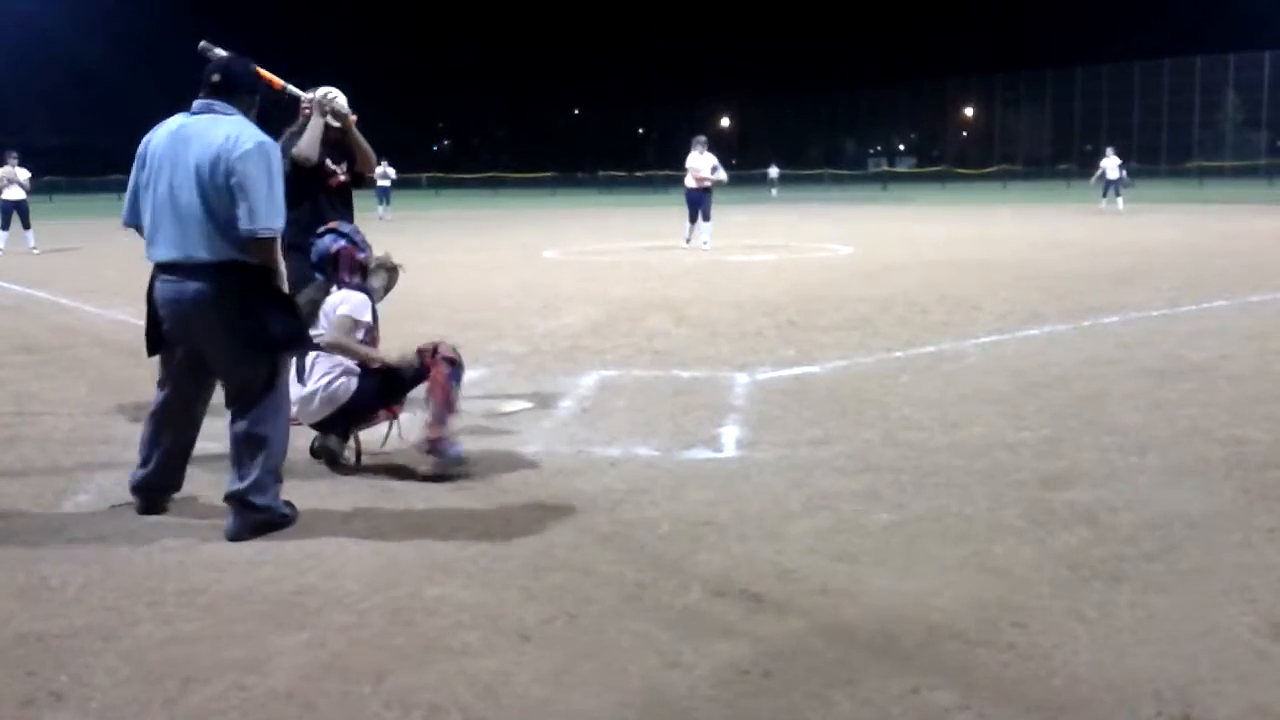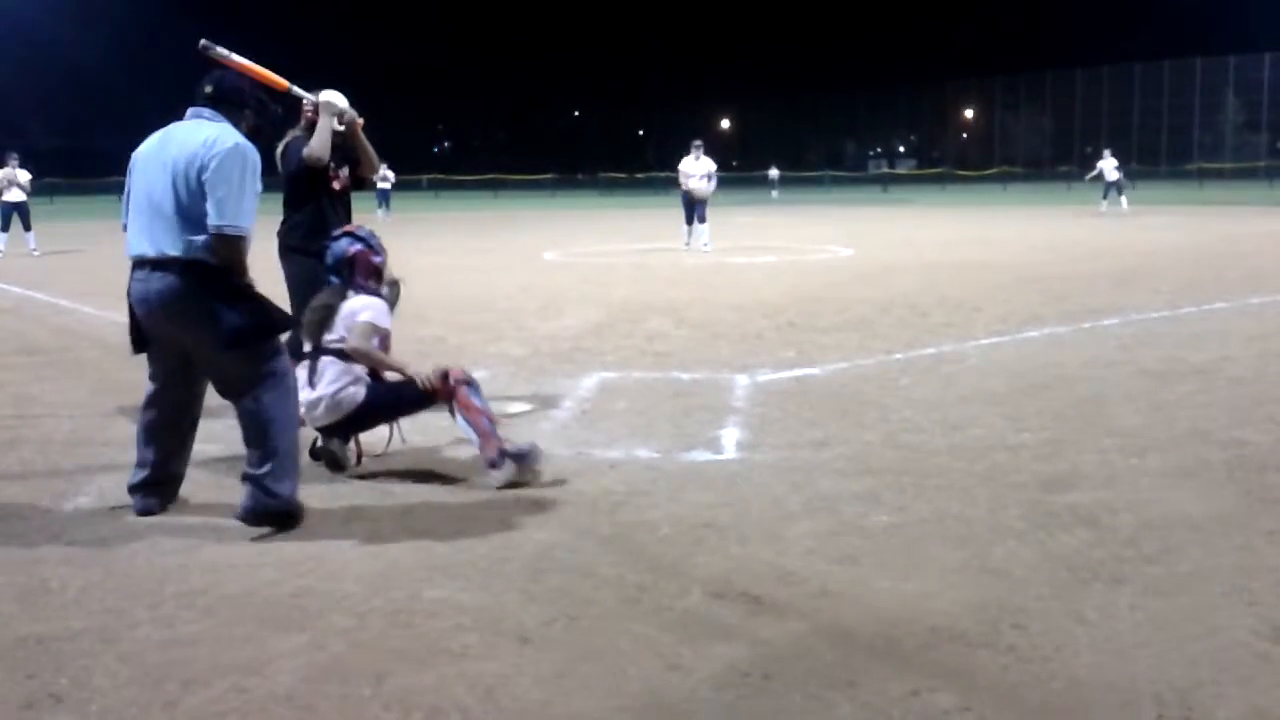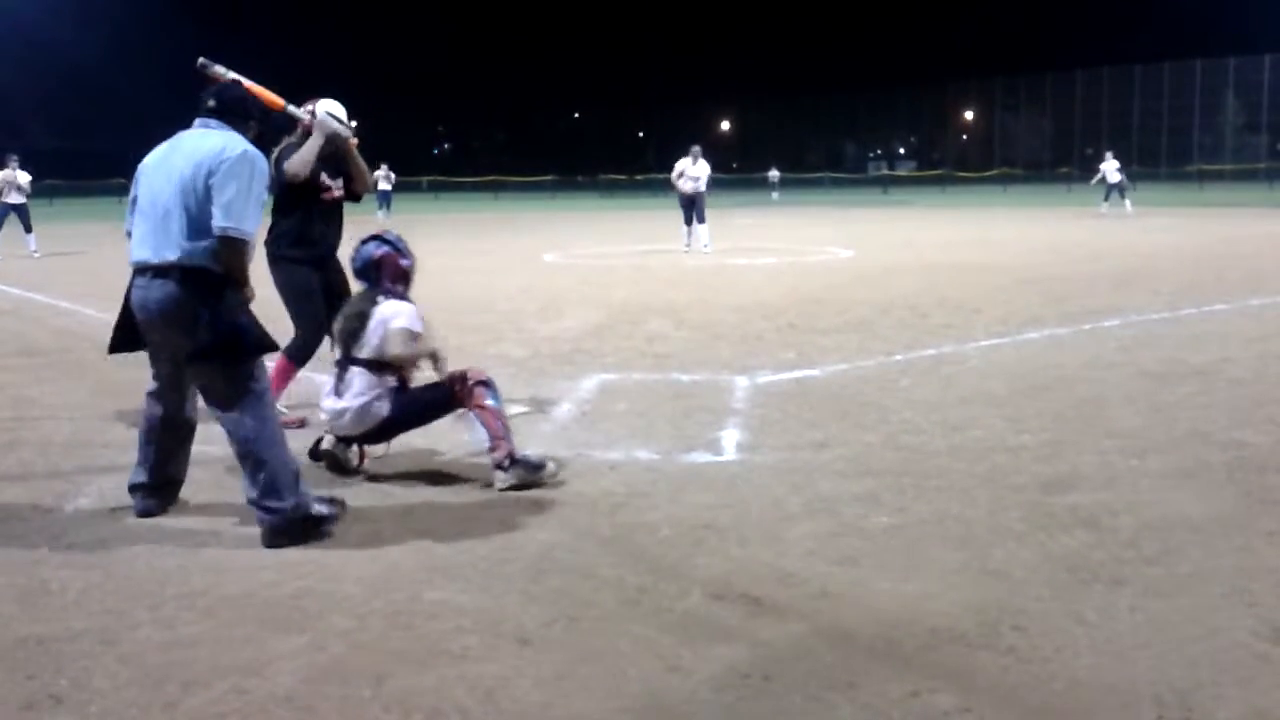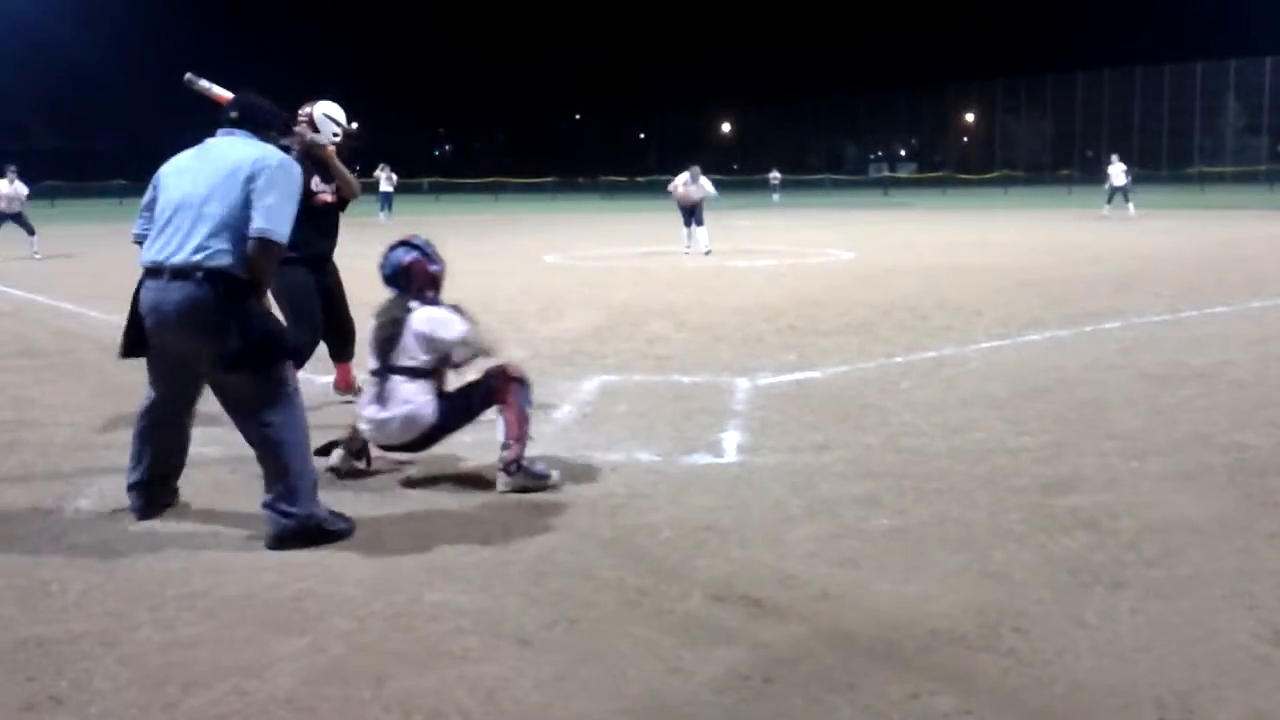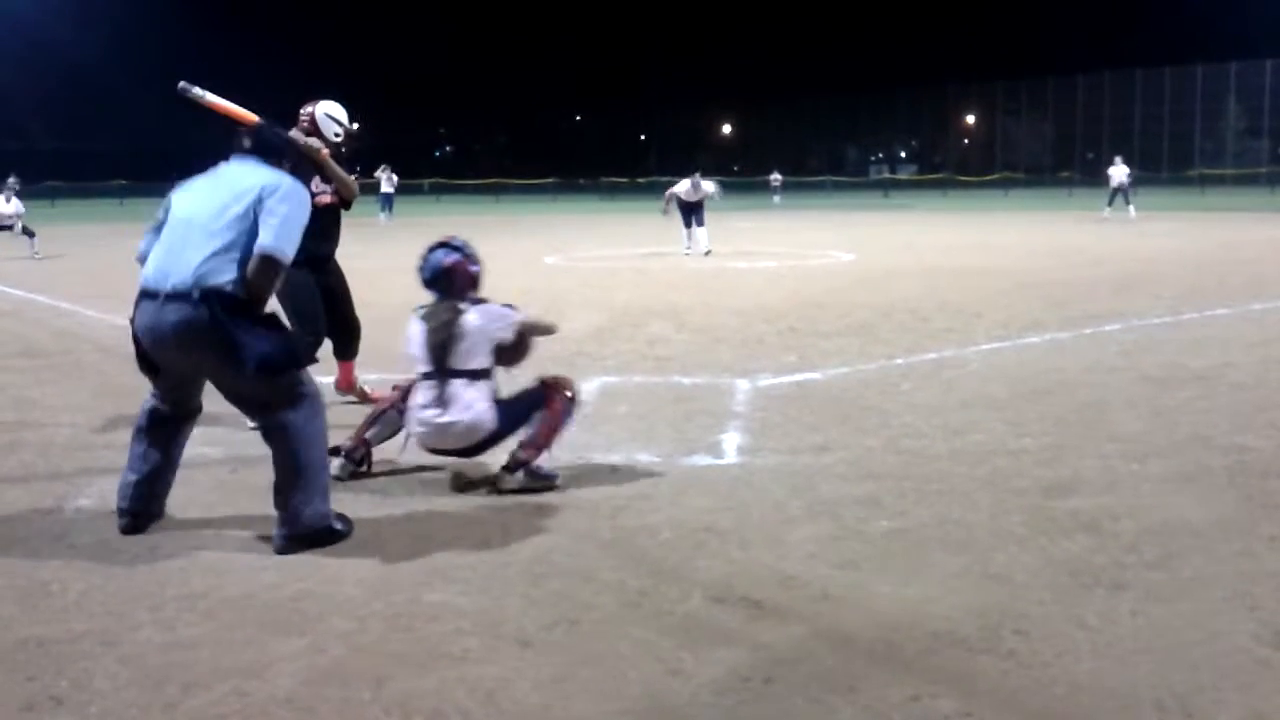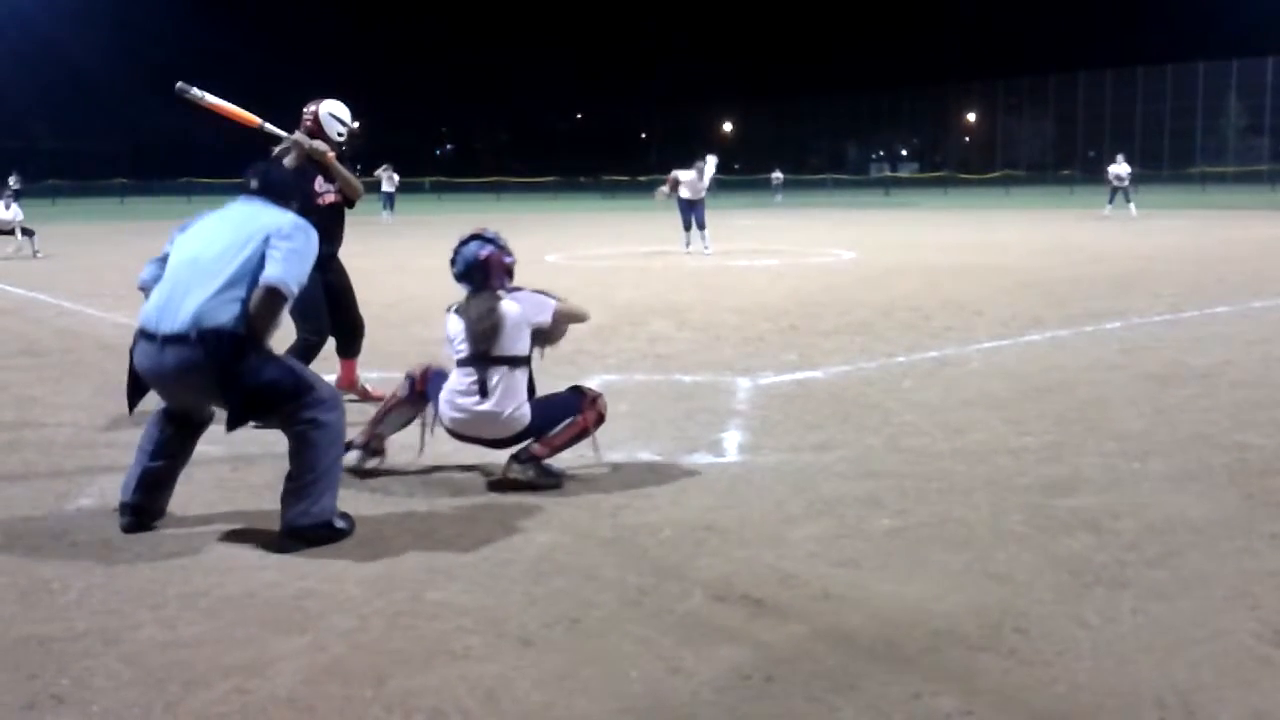
dt=0.2s
person 1, frame 1
left shoulder: (158, 135)
right shoulder: (251, 143)
left elbow: (134, 219)
right elbow: (257, 237)
right wrist: (275, 283)
left hip: (168, 285)
right hip: (226, 288)
left knee: (177, 392)
right knee: (259, 396)
left ankle: (151, 487)
right ankle: (253, 505)
person 1, frame 2
left shoulder: (152, 143)
right shoulder: (232, 146)
left elbow: (131, 220)
right elbow: (226, 235)
right wrist: (239, 282)
left hip: (145, 282)
right hip: (195, 285)
left knee: (168, 390)
right knee: (265, 379)
left ankle: (149, 488)
right ankle: (270, 494)
person 1, frame 3
left shoulder: (158, 153)
right shoulder: (240, 154)
left elbow: (133, 227)
right elbow: (232, 237)
right wrist: (241, 285)
left hip: (145, 289)
right hip: (195, 292)
left knee: (167, 393)
right knee: (244, 398)
left ankle: (151, 490)
right ankle: (284, 511)
person 1, frame 4
left shoulder: (179, 160)
right shoulder: (276, 162)
left elbow: (142, 232)
right elbow: (265, 241)
right wrist: (254, 294)
left hip: (154, 293)
right hip: (210, 296)
left knee: (167, 397)
right knee: (271, 402)
left ankle: (149, 494)
right ankle: (298, 518)
person 1, frame 5
left shoulder: (192, 184)
right shoulder: (285, 186)
left elbow: (147, 250)
right elbow: (269, 259)
right wrist: (250, 313)
left hip: (149, 314)
right hip: (207, 315)
left knee: (168, 408)
right knee: (295, 405)
left ankle: (137, 507)
right ankle: (306, 521)
person 1, frame 6
left shoulder: (203, 221)
right shoulder: (293, 226)
left elbow: (149, 279)
right elbow: (273, 292)
right wrist: (251, 347)
left hip: (147, 352)
right hip: (206, 350)
left knee: (183, 409)
right knee: (321, 408)
left ankle: (138, 507)
right ankle: (309, 521)
person 2, frame 1
left shoulder: (340, 146)
right shoulder: (294, 141)
left elbow: (369, 166)
right elbow: (306, 157)
left wrist: (347, 125)
right wrist: (317, 114)
right hip: (306, 245)
person 2, frame 2
left shoulder: (340, 149)
right shoulder: (296, 145)
left elbow: (370, 170)
right elbow: (318, 156)
left wrist: (354, 130)
right wrist: (325, 117)
right hip: (302, 248)
person 2, frame 3
left shoulder: (336, 160)
right shoulder: (292, 153)
left elbow: (363, 186)
right elbow: (296, 173)
left wrist: (349, 148)
right wrist: (319, 135)
left hip: (325, 257)
right hip: (292, 258)
right knee: (312, 331)
person 2, frame 4
left shoulder: (328, 162)
right shoulder: (291, 160)
left elbow: (352, 192)
left wrist: (329, 156)
right wrist: (293, 145)
left hip: (321, 260)
right hip: (289, 261)
left knee: (342, 326)
right knee: (307, 334)
left ankle: (345, 382)
person 2, frame 5
left shoulder: (331, 162)
left elbow: (351, 192)
left wrist: (324, 159)
left hip: (323, 260)
right hip: (291, 263)
left knee: (348, 327)
right knee: (310, 336)
left ankle: (347, 382)
person 2, frame 6
left shoulder: (333, 161)
left elbow: (356, 193)
left wrist: (329, 161)
left hip: (327, 259)
left knee: (351, 324)
right knee: (315, 332)
left ankle: (349, 381)
person 3, frame 1
right shoulder: (354, 297)
right elbow: (333, 340)
right wrist: (386, 358)
left hip: (311, 409)
right hip: (338, 396)
left knee: (390, 398)
right knee: (444, 355)
left ankle: (333, 438)
right ankle: (436, 440)
person 3, frame 2
left shoulder: (325, 300)
right shoulder: (371, 303)
right elbow: (356, 346)
right wrist: (404, 368)
left hip: (315, 411)
right hip: (345, 405)
right knee: (453, 380)
left ankle: (335, 439)
right ankle: (498, 459)
person 3, frame 3
left shoulder: (354, 307)
right shoulder: (401, 309)
right elbow: (396, 353)
right wrist: (430, 349)
left hip: (338, 417)
right hip: (373, 419)
right knee: (473, 383)
left ankle: (339, 441)
right ankle: (506, 462)
person 3, frame 4
left shoulder: (383, 316)
right shoulder: (436, 315)
right elbow: (483, 350)
right wrist: (470, 329)
left hip: (380, 430)
right hip: (419, 427)
right knee: (508, 376)
left ankle: (350, 448)
right ankle: (512, 466)
person 3, frame 5
left shoulder: (419, 320)
right shoulder: (486, 314)
right elbow: (549, 328)
right wrist: (517, 327)
left hip: (425, 434)
right hip: (475, 433)
left knee: (407, 392)
right knee: (561, 387)
left ankle: (351, 453)
right ankle: (518, 468)
person 3, frame 6
left shoulder: (454, 314)
right shoulder: (523, 301)
right elbow: (581, 315)
left hip: (455, 420)
right hip: (506, 425)
left knee: (423, 376)
right knee: (593, 403)
left ankle: (367, 444)
right ankle: (526, 462)
